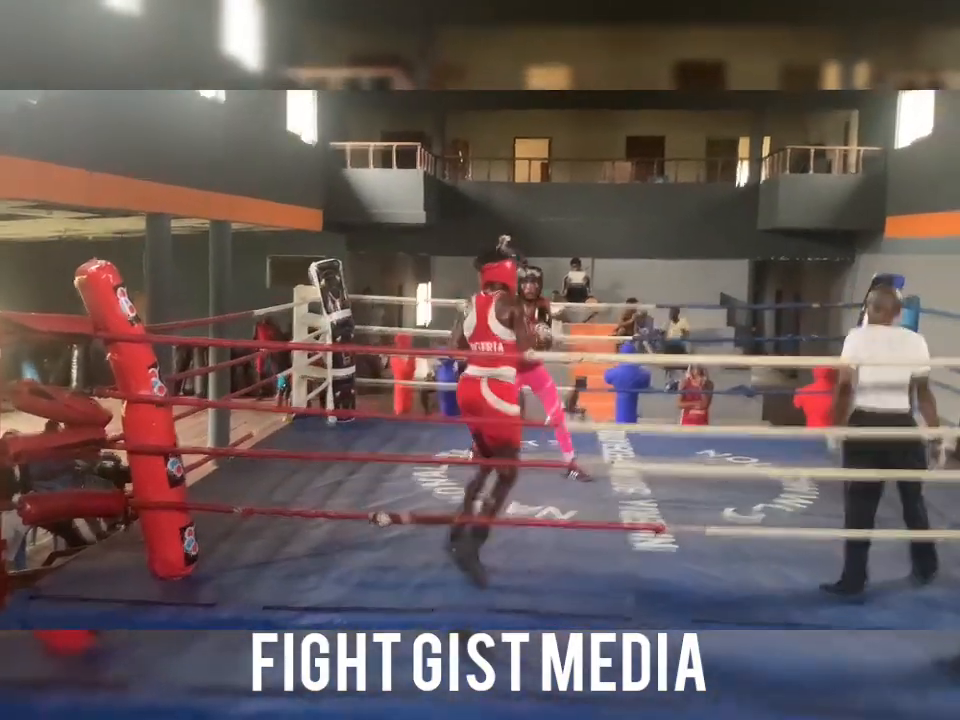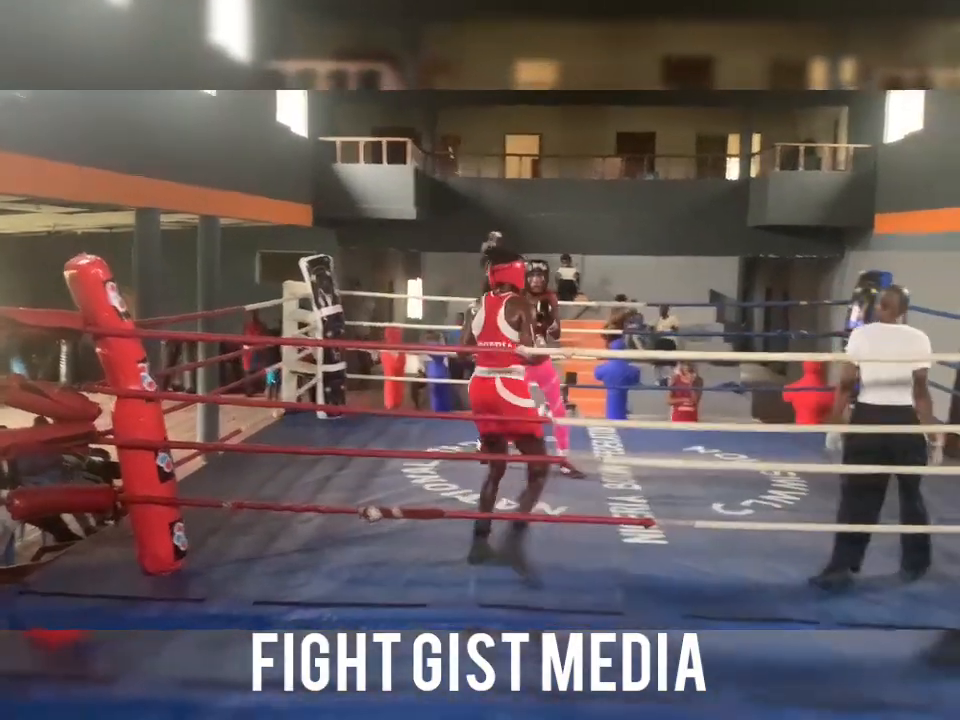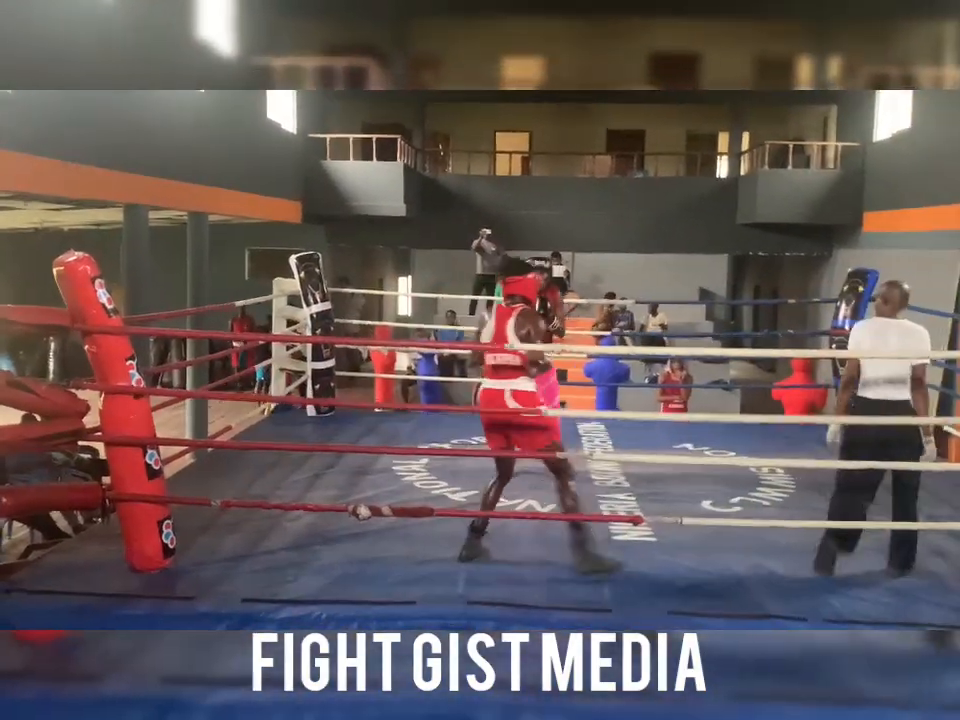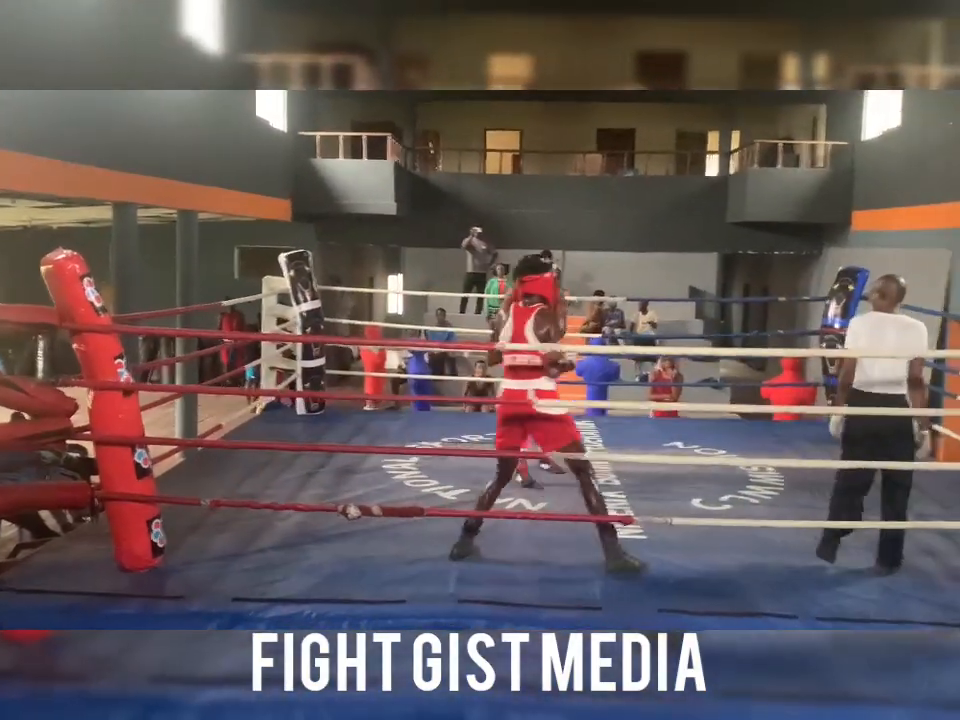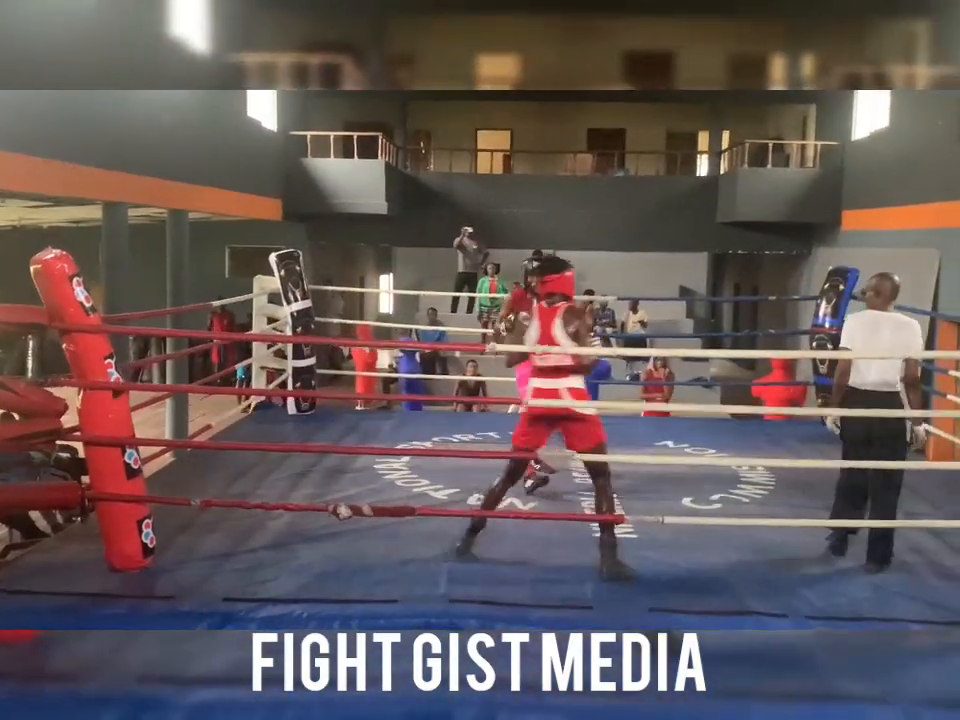
dt=0.1s
person 1, frame 1
left shoulder: (470, 304)
right shoulder: (510, 303)
left elbow: (456, 348)
right elbow: (526, 353)
left hip: (468, 387)
right hip: (496, 392)
left knee: (485, 466)
right knee: (507, 474)
left ankle: (459, 536)
right ankle: (471, 547)
person 1, frame 2
left shoulder: (480, 304)
right shoulder: (520, 305)
left elbow: (464, 347)
right elbow: (530, 355)
left hip: (479, 386)
right hip: (509, 389)
left knee: (497, 468)
right knee: (539, 469)
left ankle: (479, 542)
right ankle: (515, 541)
person 1, frame 3
left shoulder: (491, 314)
right shoulder: (530, 318)
left elbow: (481, 357)
right elbow: (537, 366)
right wrist: (550, 364)
left hip: (489, 398)
right hip: (521, 401)
left knee: (504, 474)
right knee: (564, 475)
left ankle: (471, 543)
right ankle: (585, 553)
person 1, frame 4
left shoulder: (506, 314)
right shoulder: (548, 317)
left elbow: (497, 358)
right elbow: (554, 366)
right wrist: (567, 360)
left hip: (510, 399)
right hip: (541, 402)
left knee: (502, 475)
right knee: (584, 474)
left ankle: (464, 541)
right ankle: (613, 553)
person 1, frame 5
left shoulder: (529, 315)
right shoulder: (576, 315)
left elbow: (512, 358)
right elbow: (593, 363)
right wrist: (581, 355)
left hip: (538, 400)
right hip: (572, 400)
left knee: (511, 474)
right knee: (601, 478)
left ankle: (469, 538)
right ankle: (608, 559)
person 2, frame 1
left shoulder: (858, 336)
right shoulder: (915, 341)
left elbow: (844, 386)
right elbow: (923, 393)
left wrist: (837, 426)
right wrist: (937, 437)
left hip: (864, 424)
right hip: (901, 425)
left knee: (860, 502)
right knee: (912, 498)
left ankle: (853, 579)
right ankle: (924, 568)
person 2, frame 2
left shoulder: (862, 334)
right shoulder: (918, 338)
left elbow: (846, 383)
right elbow: (920, 390)
left wrist: (836, 425)
right wrist: (933, 435)
left hip: (868, 418)
right hip: (905, 420)
left knee: (857, 497)
right knee: (911, 494)
left ankle: (841, 567)
right ankle: (915, 563)
person 2, frame 3
left shoulder: (862, 329)
right shoulder: (918, 334)
left elbow: (849, 378)
right elbow: (918, 384)
left wrist: (836, 420)
right wrist: (928, 433)
left hip: (865, 413)
right hip: (901, 416)
left knee: (851, 485)
right knee: (905, 490)
left ankle: (831, 549)
right ankle: (900, 561)
person 2, frame 4
left shoulder: (859, 323)
right shoulder: (916, 329)
left elbow: (846, 374)
right elbow: (916, 381)
left wrist: (837, 411)
right wrist: (923, 426)
left hip: (861, 406)
right hip: (896, 409)
left knee: (850, 480)
right knee: (896, 487)
left ankle: (831, 540)
right ankle: (888, 559)
person 2, frame 5
left shoulder: (855, 320)
right shoulder: (910, 327)
left elbow: (842, 370)
right elbow: (912, 380)
left wrist: (833, 406)
right wrist: (917, 421)
left hip: (856, 402)
right hip: (889, 406)
left knee: (851, 475)
right knee: (885, 482)
left ankle: (840, 536)
right ankle: (877, 556)
person 3, frame 1
left shoulder: (543, 307)
left elbow: (548, 344)
left wrist: (545, 330)
left hip: (535, 367)
left knee: (557, 414)
left ankle: (570, 464)
person 3, frame 2
left shoulder: (550, 299)
left elbow: (556, 335)
left wrist: (549, 322)
left hip: (542, 361)
left knee: (559, 410)
left ankle: (563, 461)
person 3, frame 3
left shoulder: (554, 297)
right shoulder: (516, 297)
left elbow: (560, 331)
right elbow: (503, 323)
left wrist: (549, 325)
left hip: (543, 357)
right hip: (522, 358)
left knee: (553, 408)
right knee: (524, 408)
left ankle: (553, 457)
person 3, frame 4
left shoulder: (556, 295)
right shoulder: (516, 294)
left elbow: (560, 330)
right elbow: (501, 321)
left hip: (544, 356)
right hip: (522, 357)
left knee: (548, 407)
right knee: (531, 408)
left ankle: (545, 456)
right ankle: (522, 465)
person 3, frame 5
right shoulder: (516, 297)
right elbow: (498, 330)
right wrist: (507, 324)
right hip: (525, 361)
left ankle: (535, 457)
right ankle: (529, 473)
